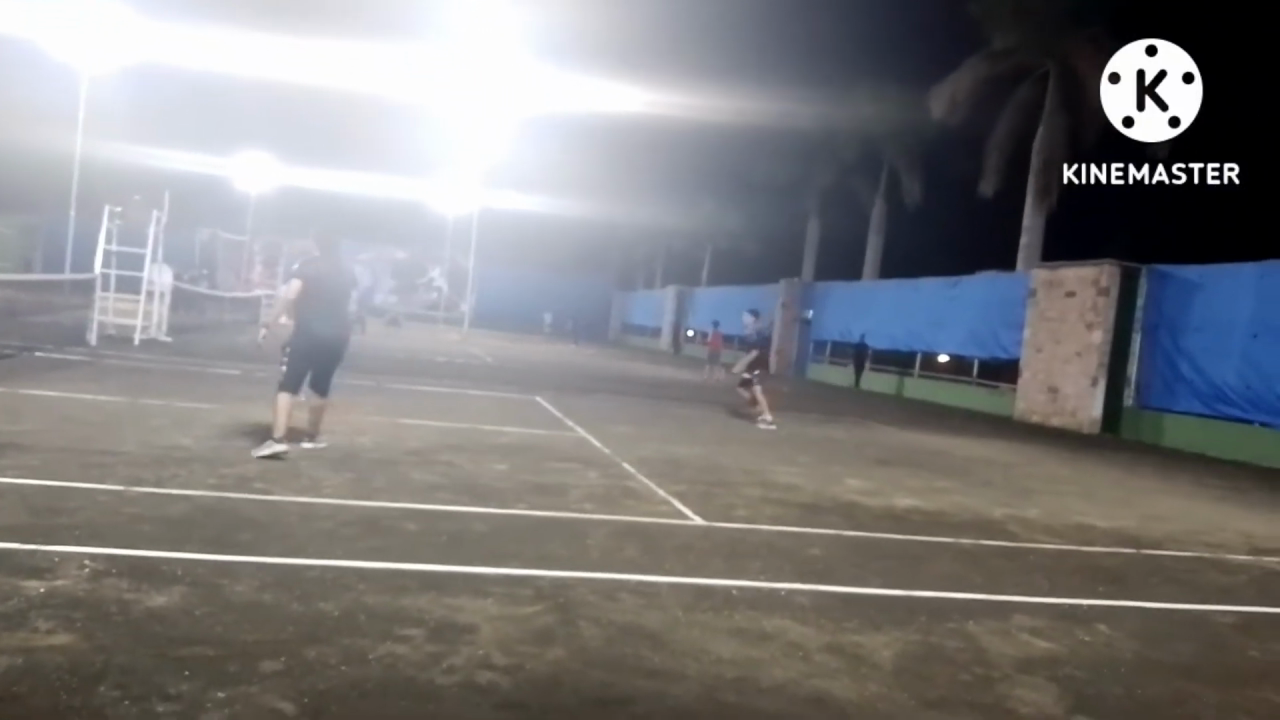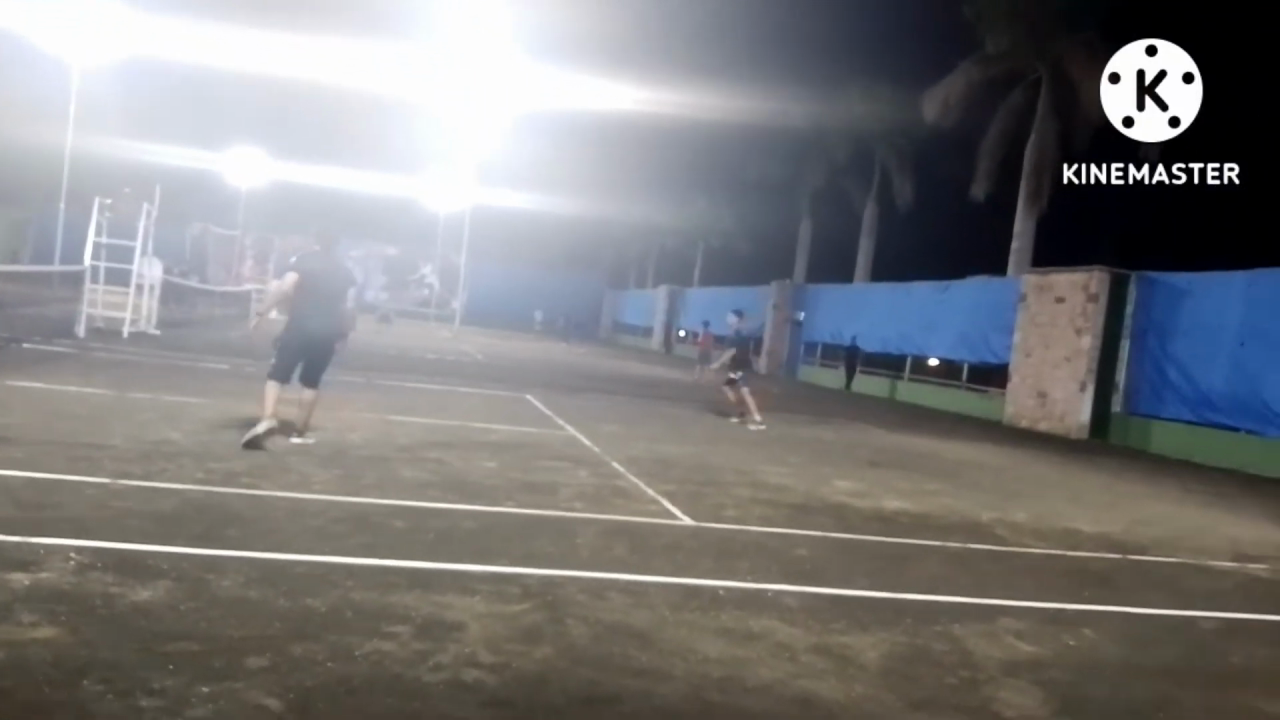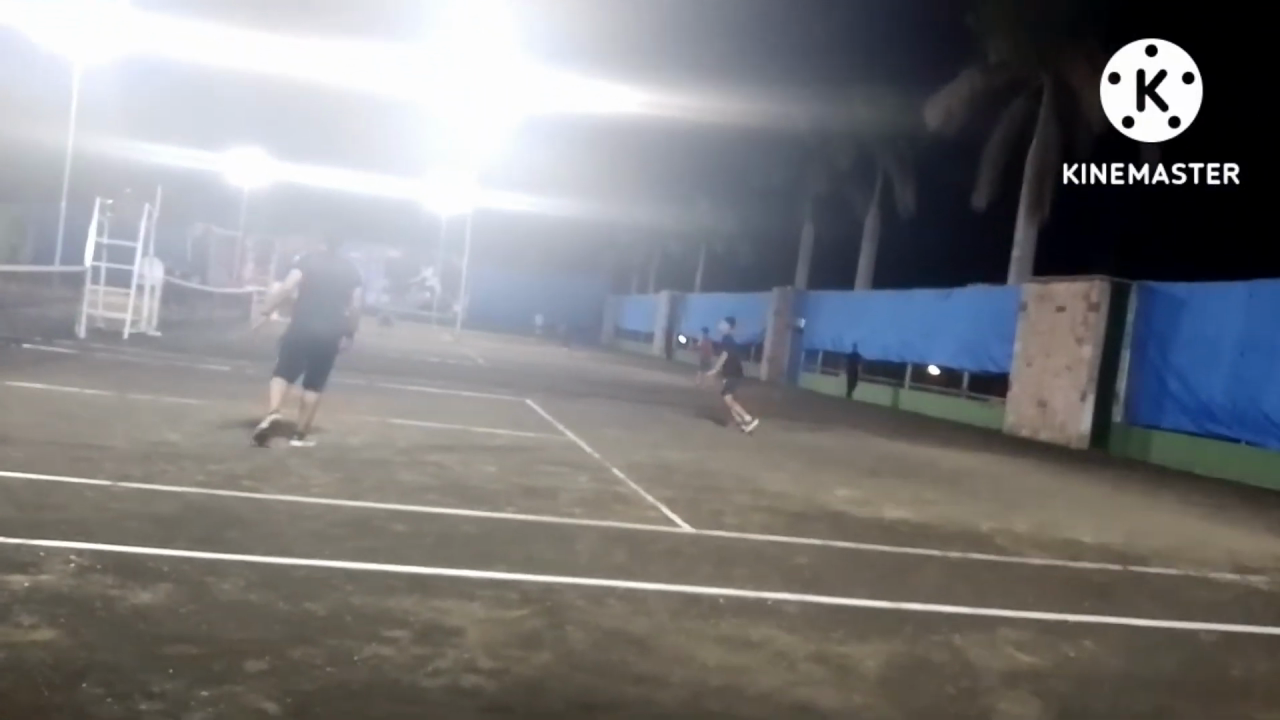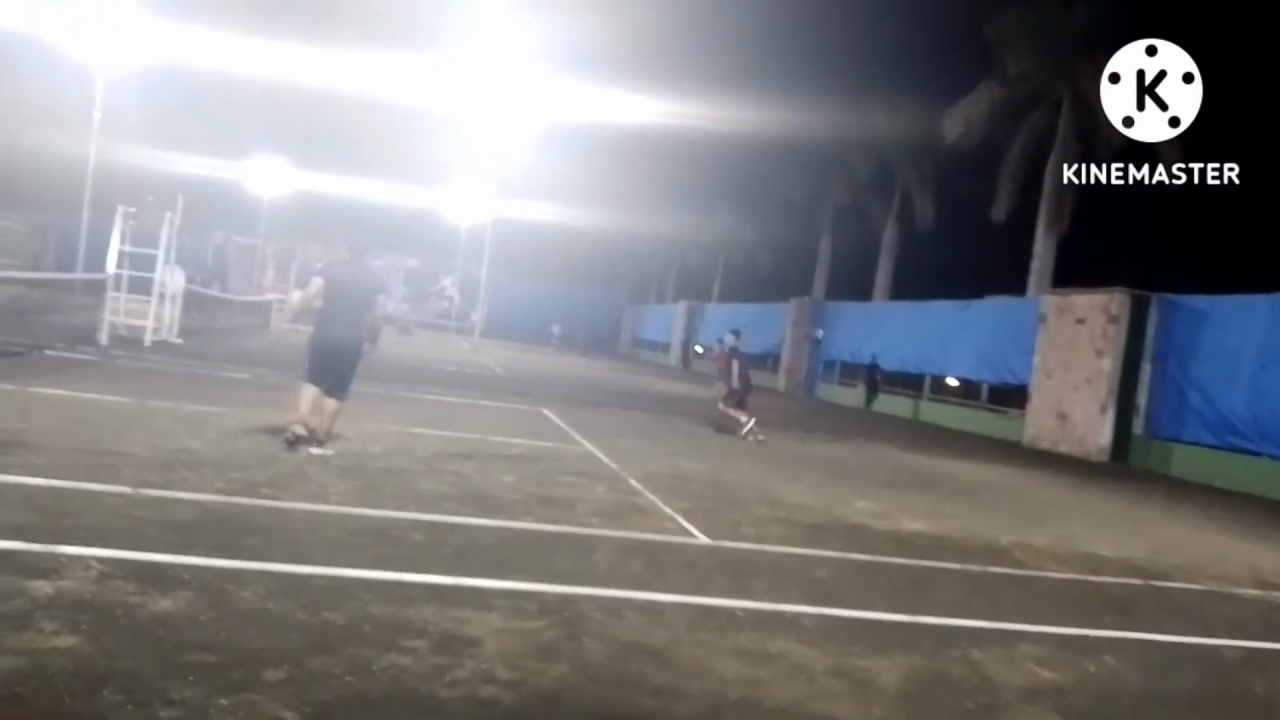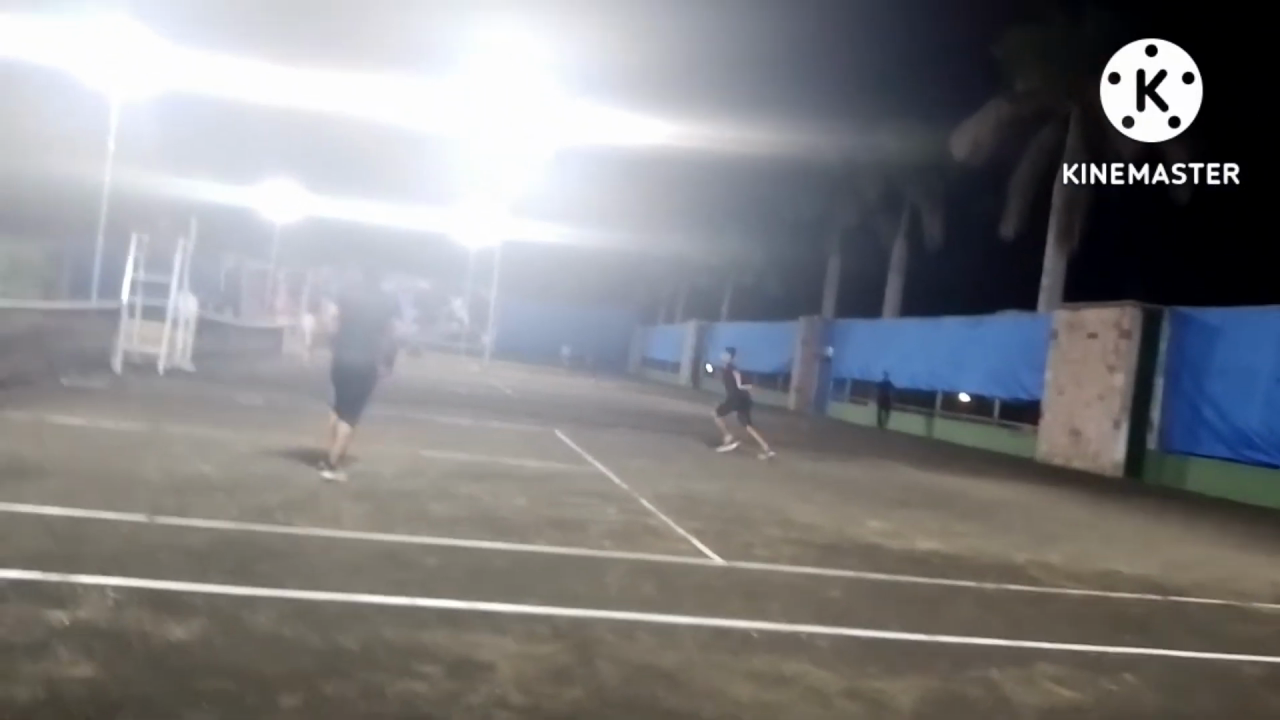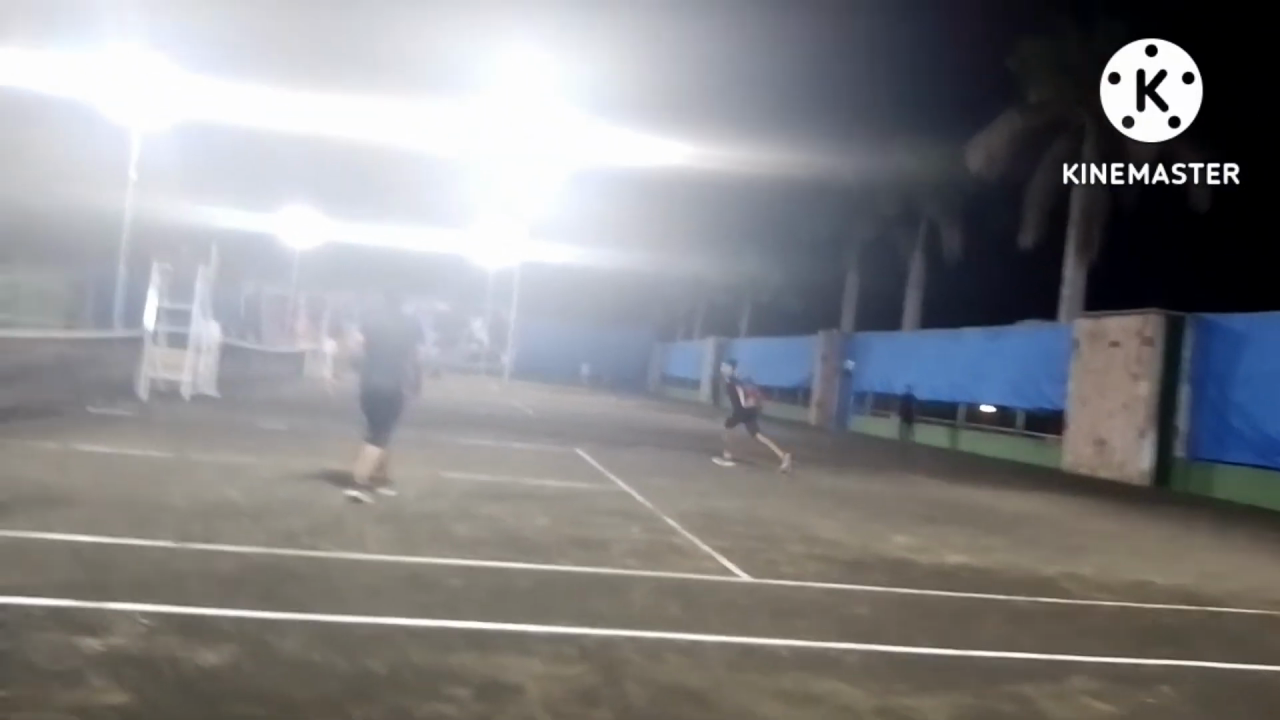
dt=0.1s
person 1, frame 1
left shoulder: (306, 266)
right shoulder: (348, 273)
left elbow: (289, 297)
right elbow: (349, 308)
left wrist: (268, 324)
right wrist: (344, 335)
left hip: (307, 334)
right hip: (336, 337)
left knee: (287, 387)
right knee: (321, 388)
left ankle: (278, 439)
right ankle: (311, 436)
person 1, frame 2
left shoulder: (303, 261)
right shoulder: (345, 271)
left elbow: (283, 289)
right elbow: (349, 308)
left wrist: (260, 313)
right wrist: (343, 335)
left hip: (299, 328)
right hip: (327, 335)
left knee: (276, 377)
right knee: (311, 382)
left ankle: (267, 420)
right ankle: (300, 431)
person 1, frame 3
left shoulder: (308, 260)
right shoulder: (351, 271)
left elbow: (287, 287)
right elbow: (355, 307)
left wrist: (265, 311)
right wrist: (349, 333)
left hip: (302, 328)
right hip: (330, 334)
left knee: (282, 374)
right knee: (314, 385)
left ankle: (272, 413)
right ankle: (301, 434)
person 1, frame 4
left shoulder: (331, 267)
right shoulder: (374, 278)
left elbow: (310, 294)
right elbow: (375, 313)
left wrist: (291, 316)
right wrist: (372, 339)
left hip: (324, 335)
right hip: (351, 342)
left knee: (313, 382)
right knee: (336, 392)
left ankle: (299, 422)
right ankle: (319, 442)
person 1, frame 5
left shoulder: (347, 294)
right shoulder: (388, 302)
left elbow: (331, 322)
right elbow: (388, 335)
right wrist: (386, 360)
left hip: (342, 359)
right hip: (366, 363)
left knee: (340, 407)
right knee: (350, 414)
left ankle: (330, 456)
right ankle: (332, 464)
person 1, frame 6
left shoulder: (371, 320)
right shoulder: (411, 325)
left elbow: (357, 348)
right elbow: (414, 360)
right wrist: (410, 383)
left hip: (370, 385)
right hip: (393, 388)
left knee: (376, 433)
right knee: (378, 438)
left ankle: (380, 480)
right ankle: (359, 484)
